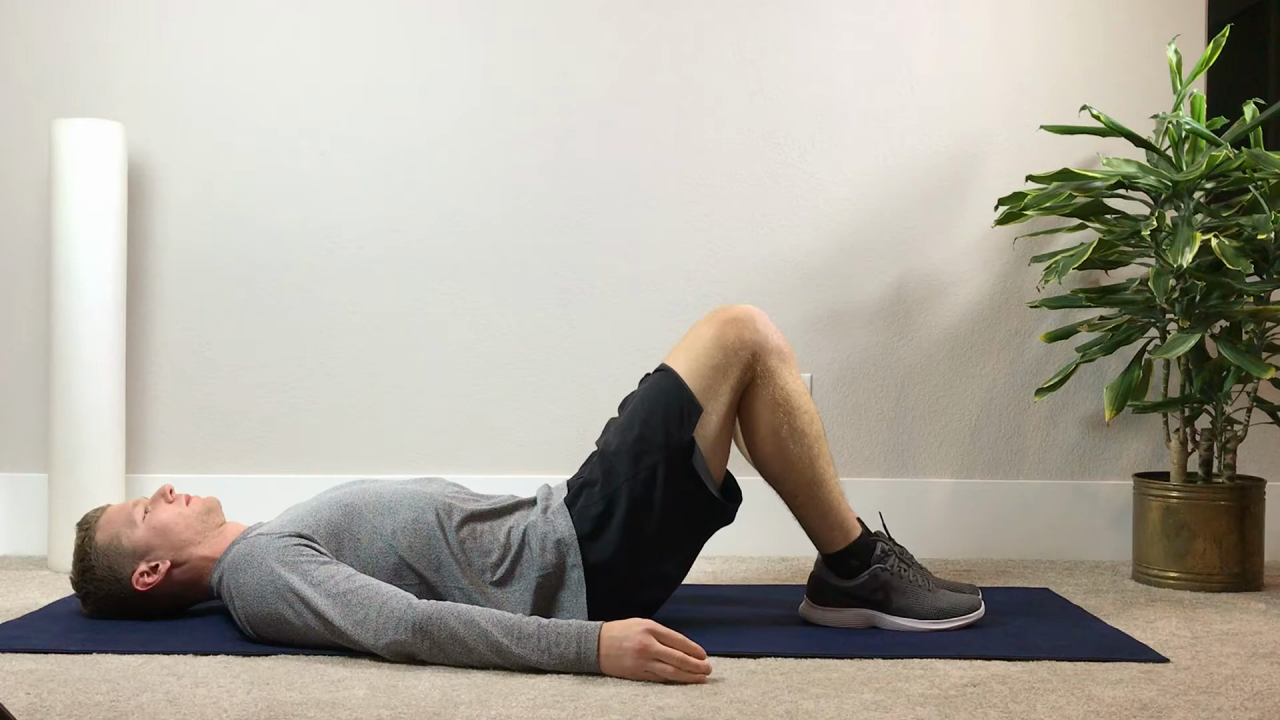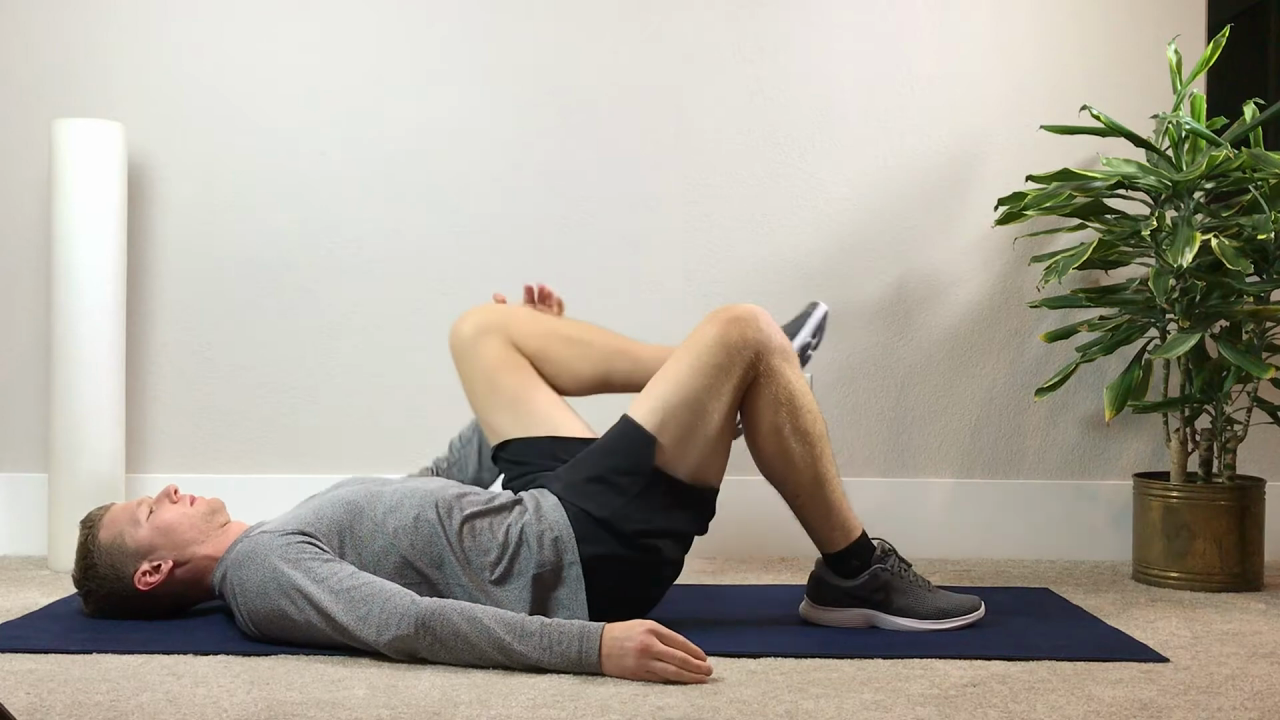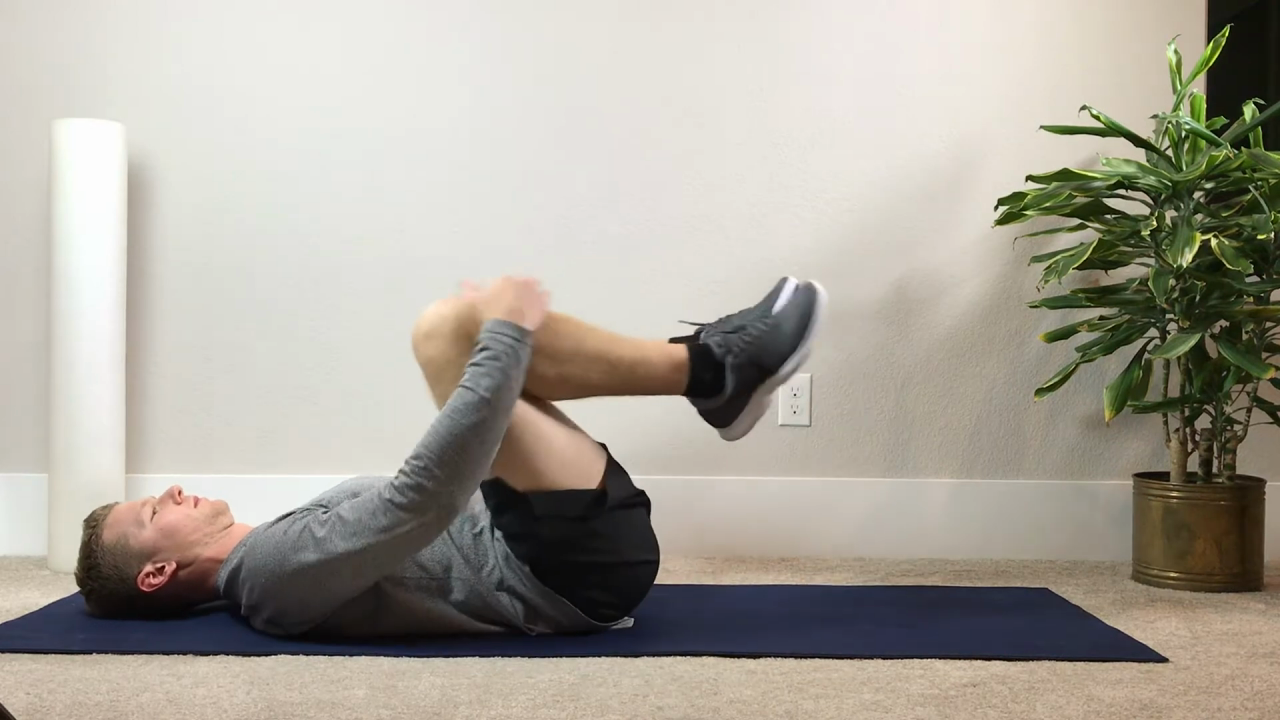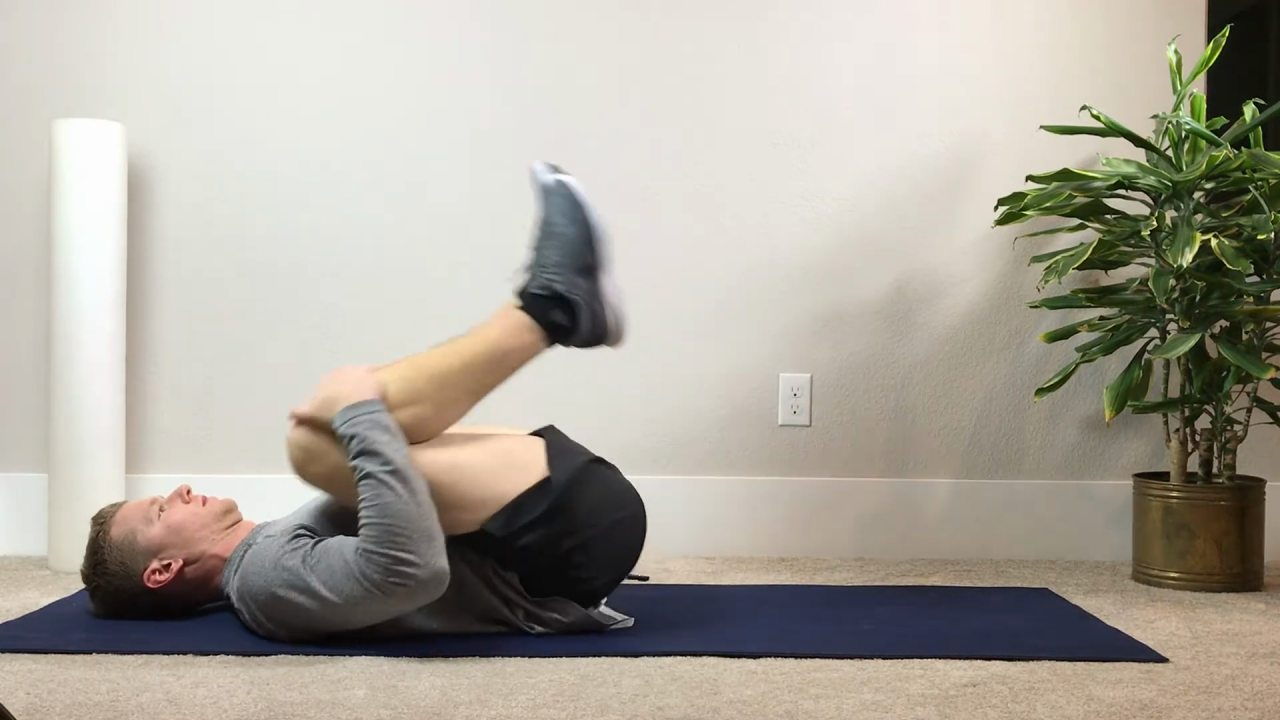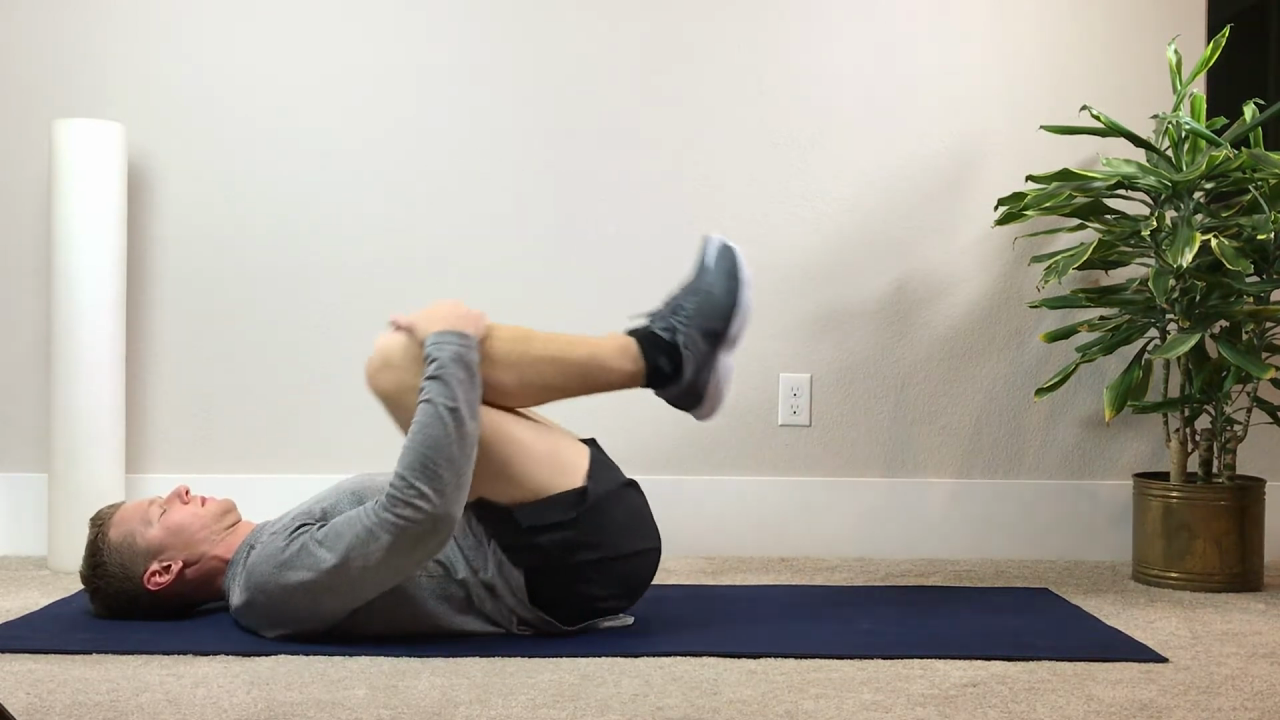
dt=1s
person 1, frame 1
left shoulder: (281, 542)
right shoulder: (262, 574)
right elbow: (405, 627)
right wrist: (590, 643)
left hip: (561, 528)
right hip: (587, 559)
left knee: (732, 347)
right knee: (742, 333)
left ankle: (855, 559)
right ankle: (853, 574)
person 1, frame 2
left shoulder: (291, 534)
right shoulder: (264, 575)
left elbow: (443, 485)
right elbow: (406, 626)
left wrist: (525, 344)
right wrist: (592, 645)
left hip: (549, 513)
right hip: (587, 553)
left knee: (484, 327)
right knee: (742, 331)
left ankle: (736, 389)
right ankle: (853, 575)
person 1, frame 3
left shoulder: (283, 547)
right shoulder: (275, 573)
left elbow: (438, 482)
right elbow: (422, 497)
right wrist: (504, 340)
left hip: (569, 552)
right hip: (582, 568)
left knee: (466, 328)
right knee: (449, 327)
left ankle: (706, 361)
right ankle: (713, 373)
person 1, frame 4
left shoulder: (276, 548)
right shoulder: (270, 580)
right elbow: (412, 568)
right wrist: (360, 416)
left ankle: (552, 307)
right ankle: (553, 309)
person 1, frame 5
left shoulder: (278, 550)
right shoulder: (281, 580)
left elbow: (407, 506)
right elbow: (421, 508)
right wrist: (453, 349)
left hip: (575, 559)
right hip: (583, 556)
left ankle: (662, 354)
right ankle: (661, 356)
